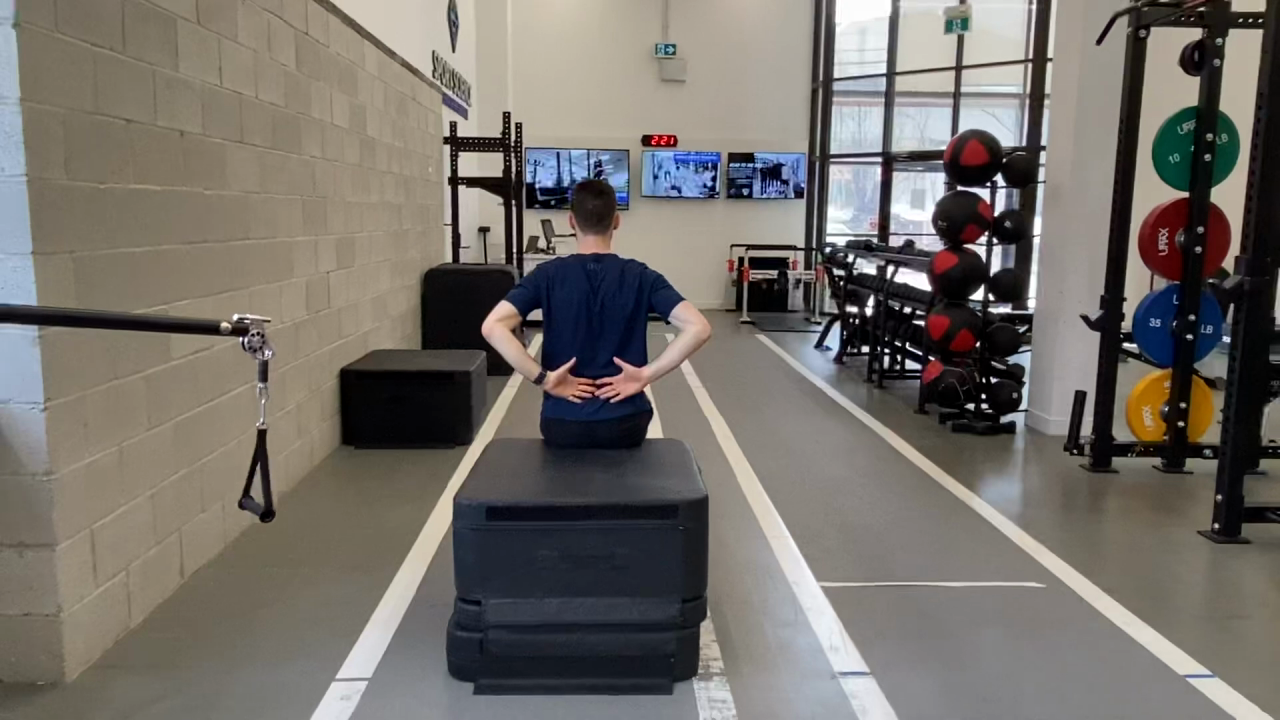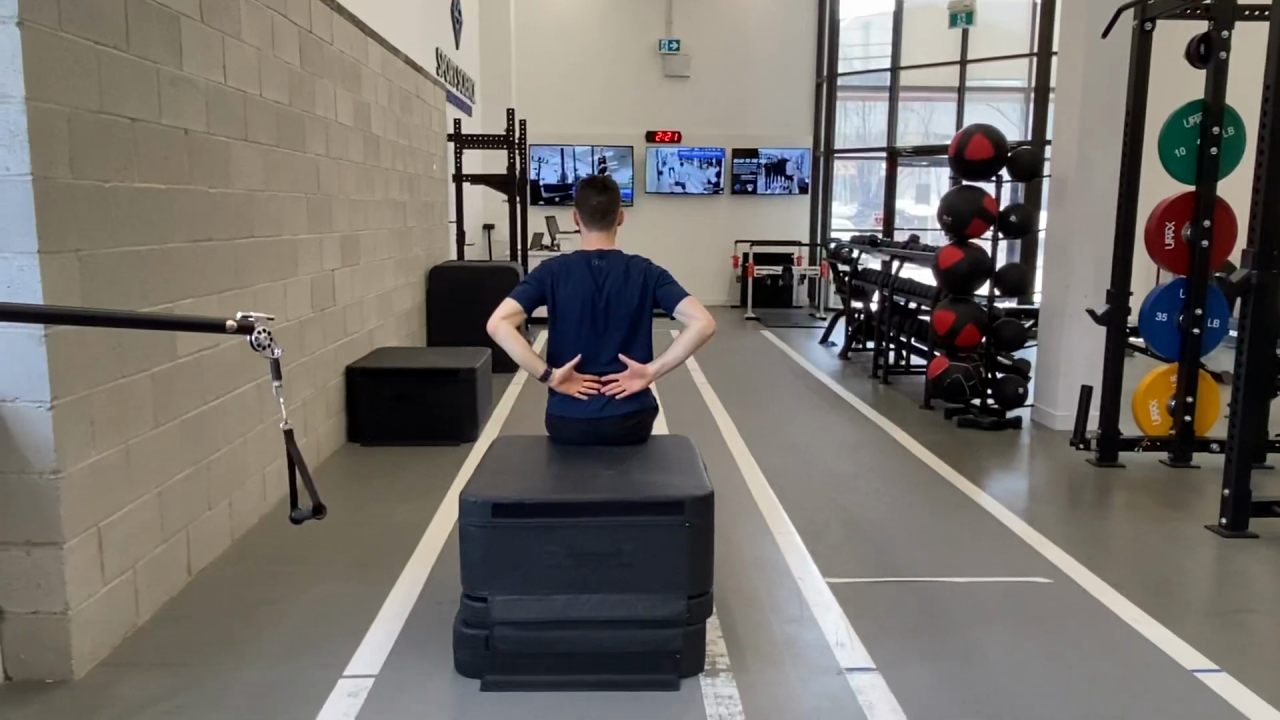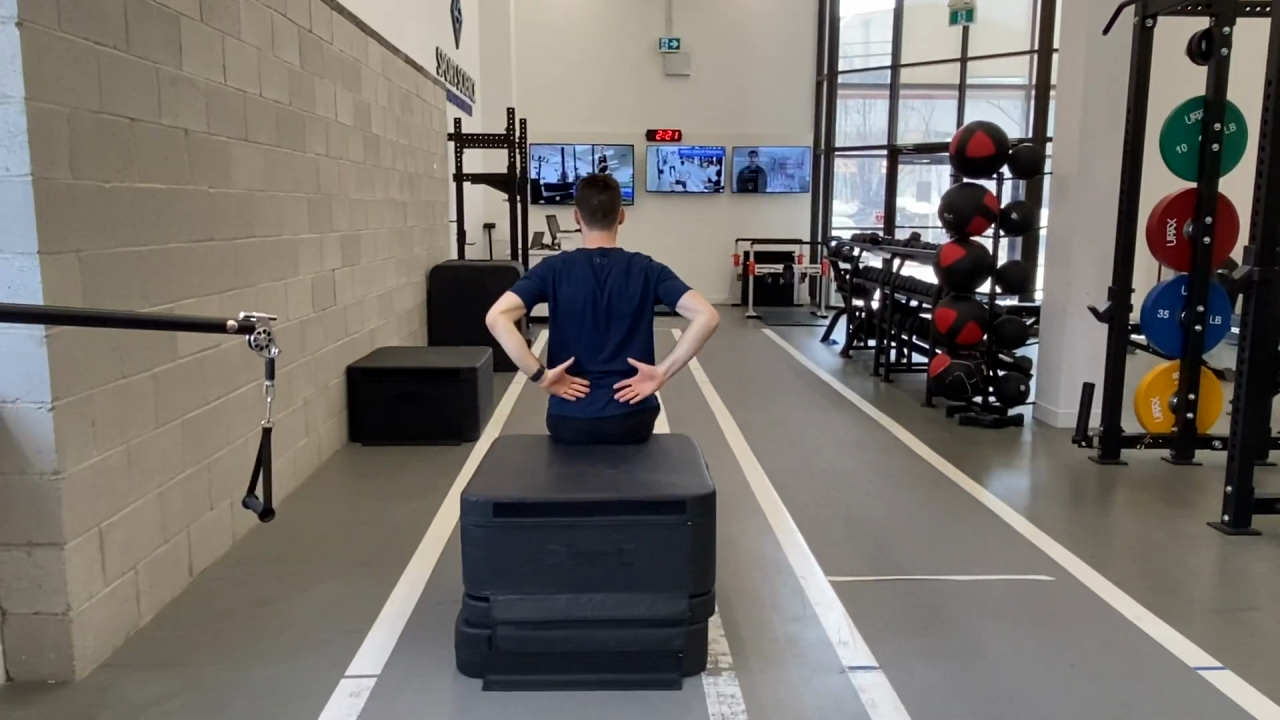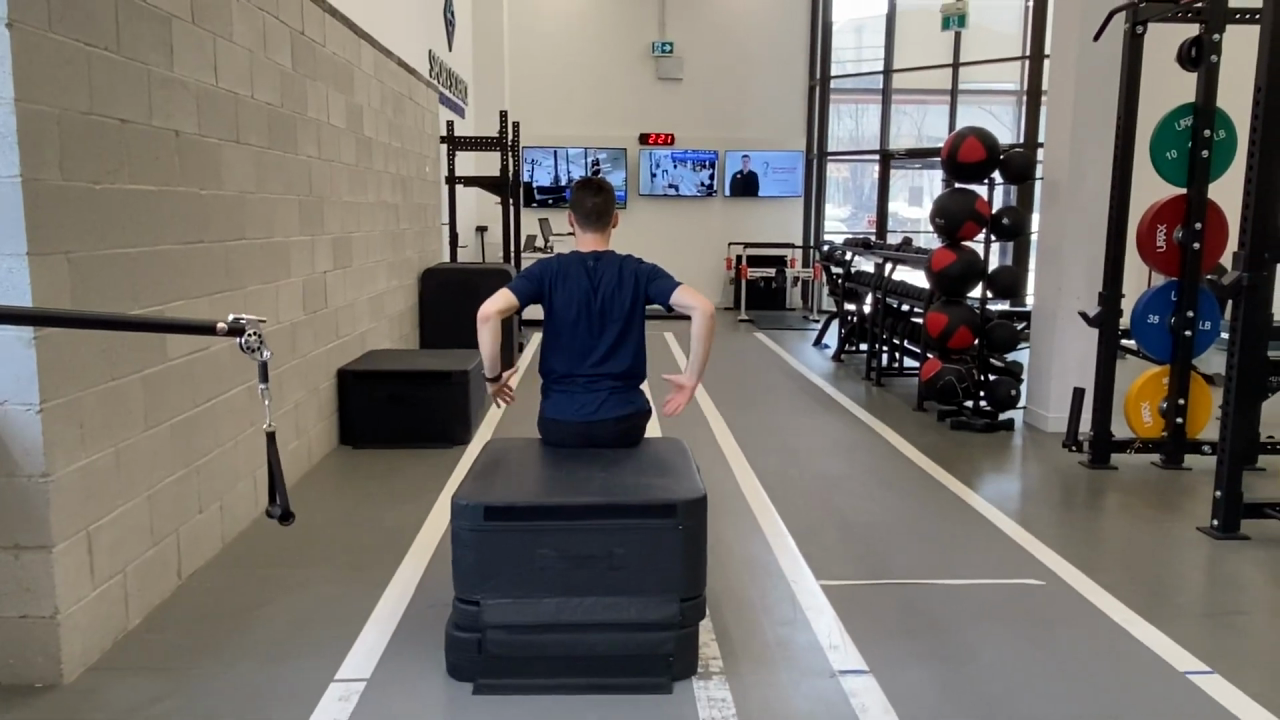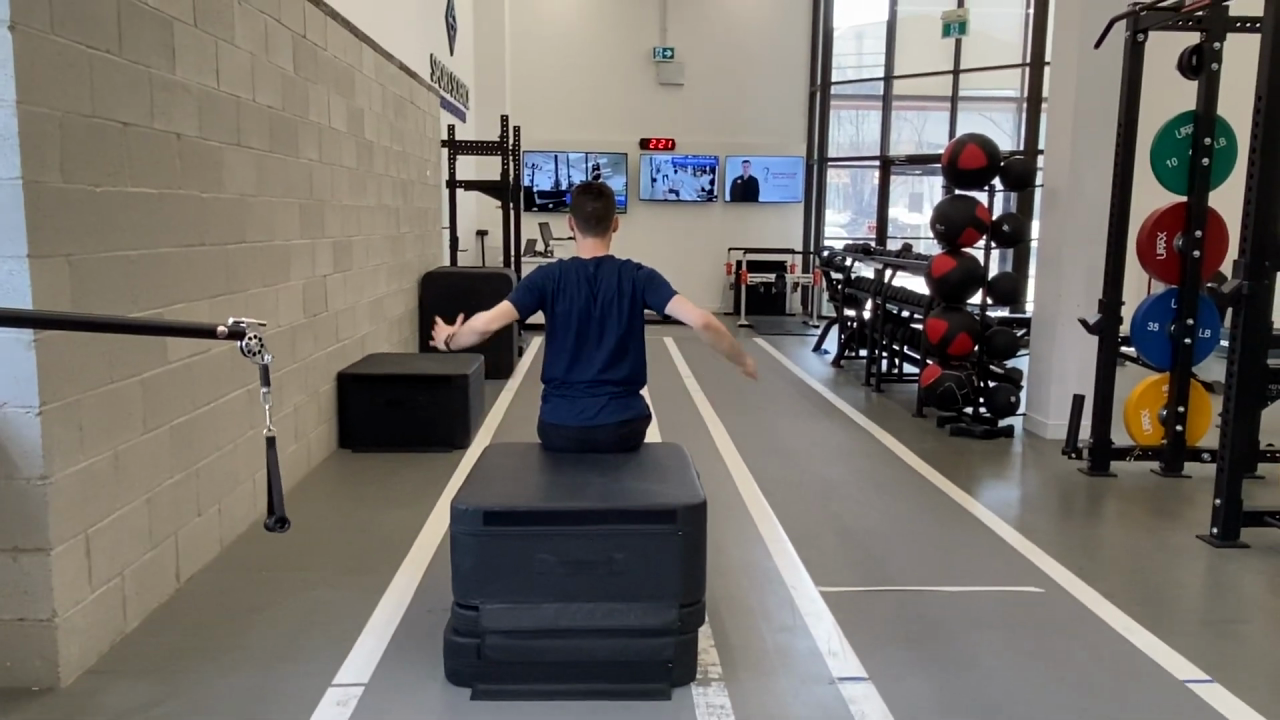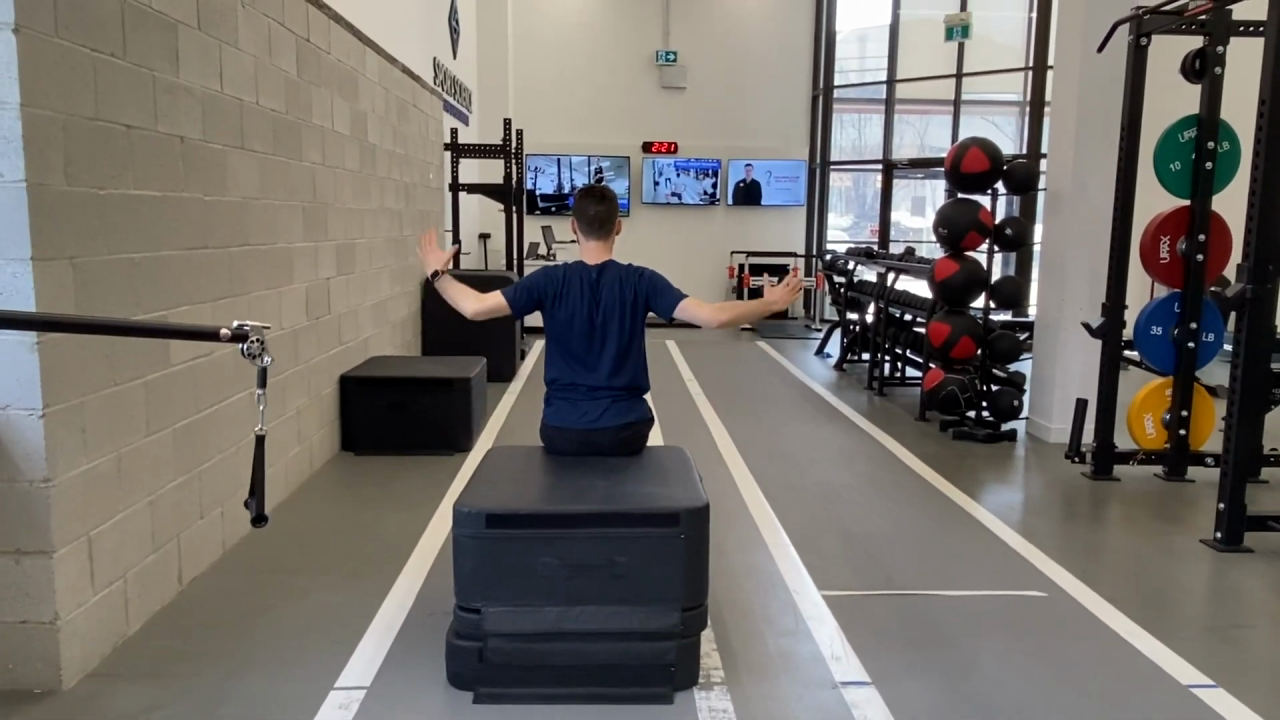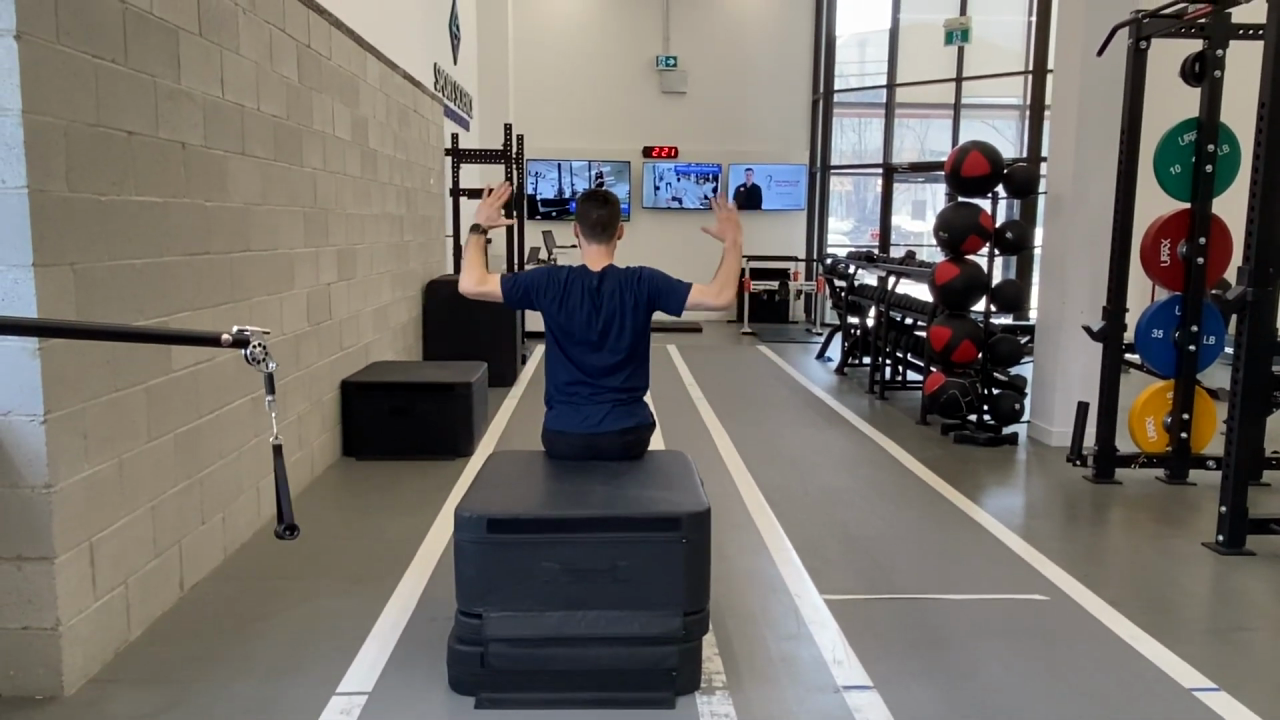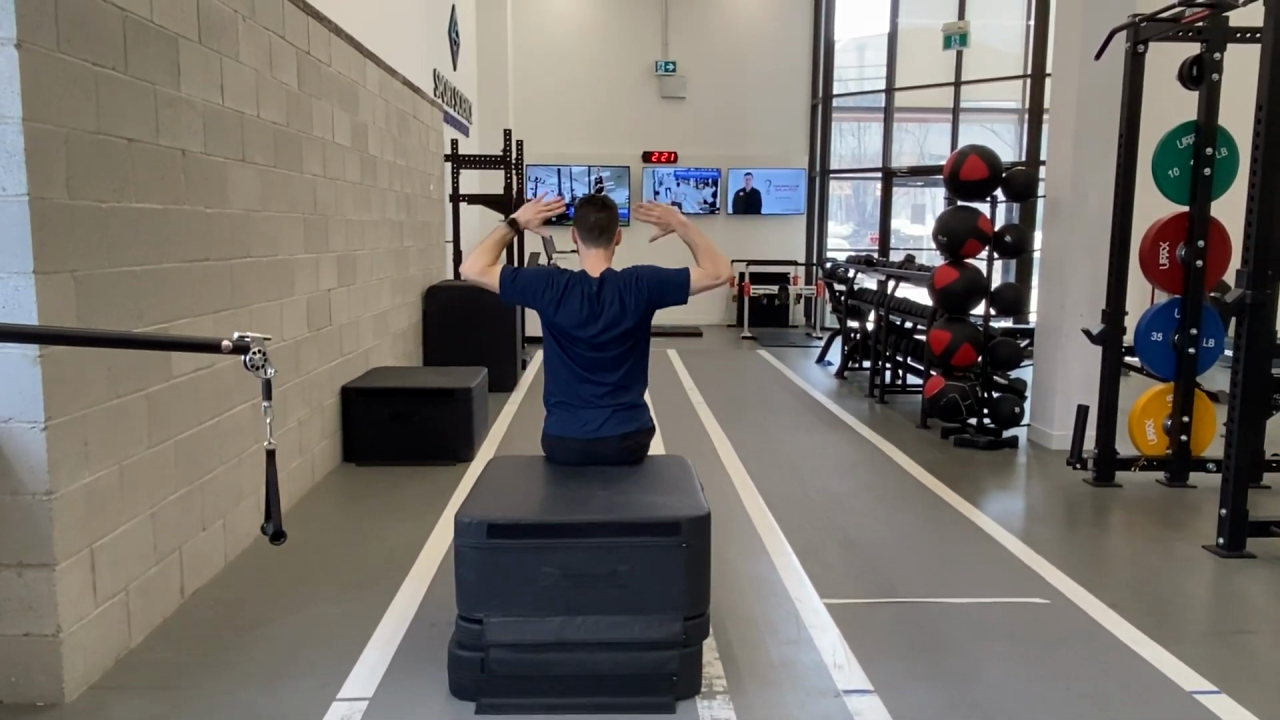
dt=0.5s
person 1, frame 1
left shoulder: (547, 276)
right shoulder: (641, 278)
left elbow: (493, 327)
right elbow: (697, 328)
left wrist: (542, 377)
right wrist: (646, 374)
left hip: (561, 424)
right hip: (625, 423)
person 1, frame 2
left shoulder: (552, 273)
right shoulder: (646, 274)
left elbow: (498, 325)
right elbow: (703, 323)
left wrist: (549, 375)
right wrist: (651, 371)
left hip: (567, 421)
right hip: (630, 419)
person 1, frame 3
left shoulder: (553, 270)
right shoulder: (647, 271)
left elbow: (497, 317)
right elbow: (706, 316)
left wrist: (539, 374)
right wrist: (663, 371)
left hip: (568, 419)
right hip: (631, 418)
person 1, frame 4
left shoulder: (547, 272)
right shoulder: (640, 273)
left elbow: (488, 314)
right elbow: (703, 309)
left wrist: (492, 377)
right wrist: (690, 378)
left hip: (560, 421)
right hip: (624, 420)
person 1, frame 5
left shoulder: (548, 277)
right shoulder: (639, 277)
left elbow: (487, 324)
right elbow: (700, 320)
left wrist: (450, 340)
right wrist: (742, 360)
left hip: (559, 426)
right hip: (623, 425)
person 1, frame 6
left shoulder: (550, 281)
right shoulder: (641, 282)
left elbow: (475, 307)
right elbow: (712, 316)
left wrist: (438, 274)
right wrist: (769, 304)
left hip: (562, 430)
right hip: (625, 429)
person 1, frame 7
left shoulder: (550, 283)
right shoulder: (643, 284)
left elbow: (471, 284)
right elbow: (721, 297)
left wrist: (479, 227)
right wrist: (731, 242)
left hip: (563, 436)
right hip: (628, 435)
person 1, frame 8
left shoulder: (549, 286)
right shoulder: (641, 285)
left elbow: (472, 269)
right elbow: (718, 273)
left wrist: (514, 223)
right wrist: (682, 225)
left hip: (563, 441)
right hip: (628, 440)
